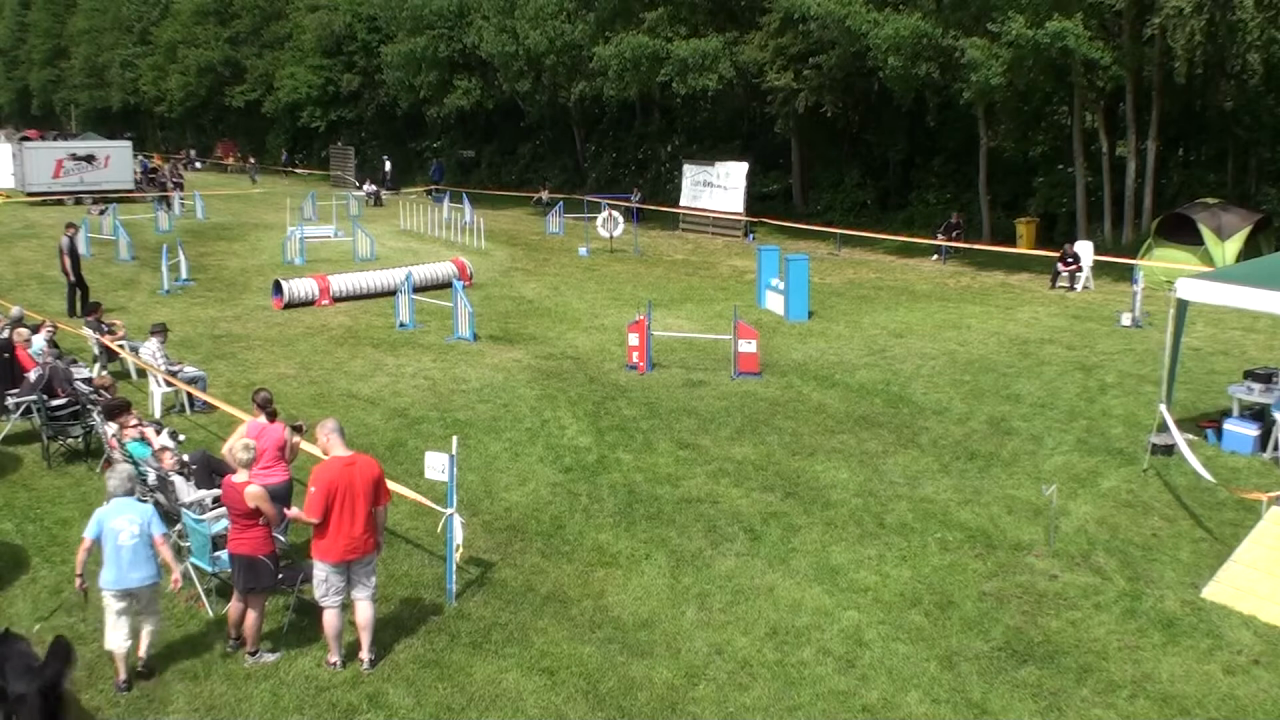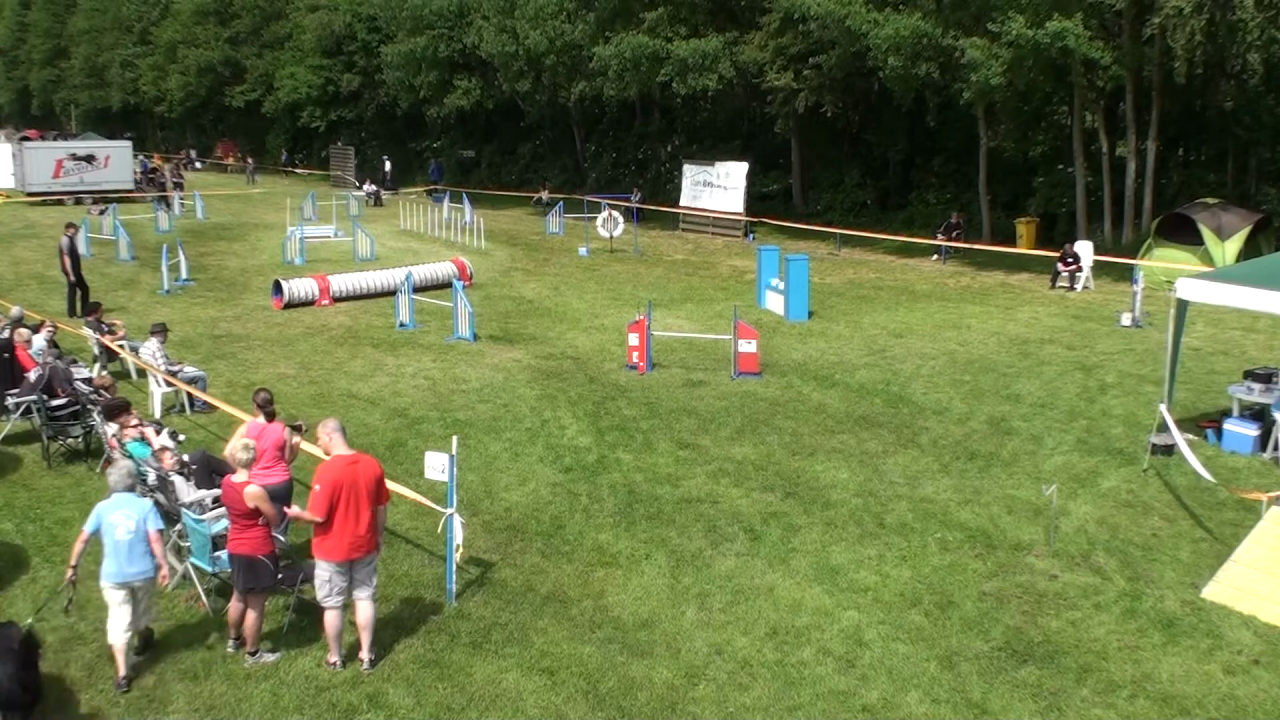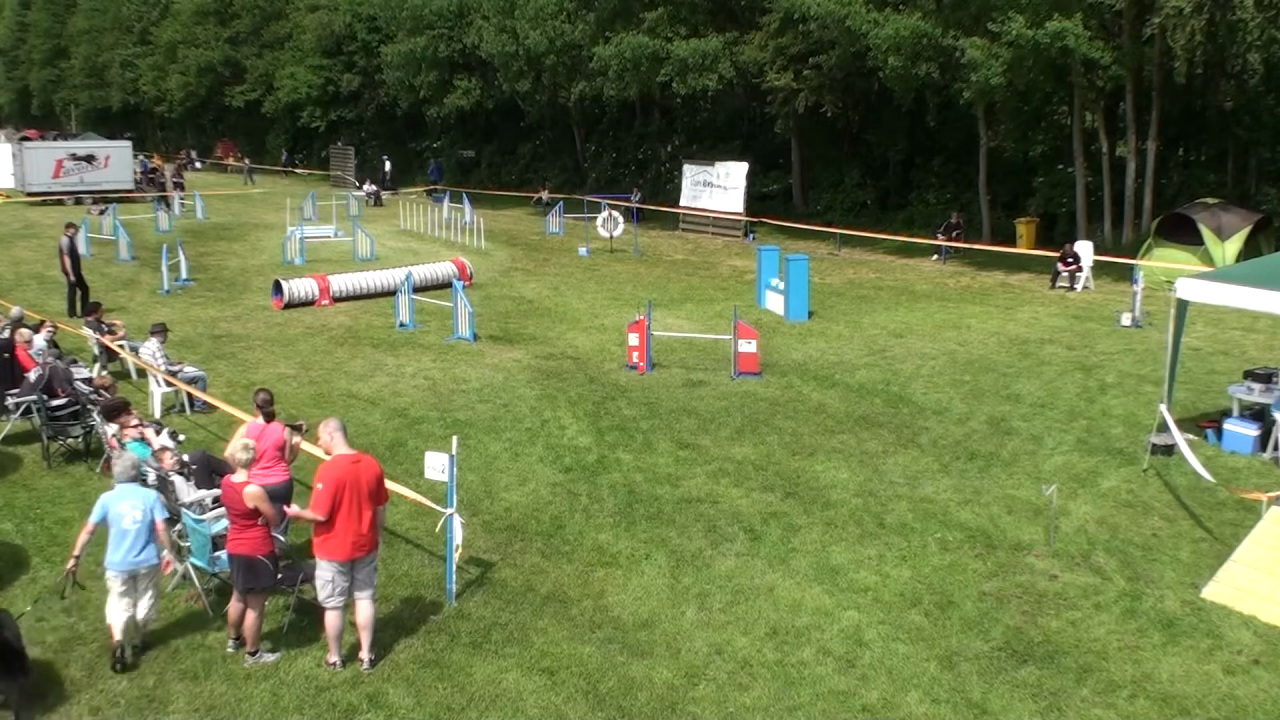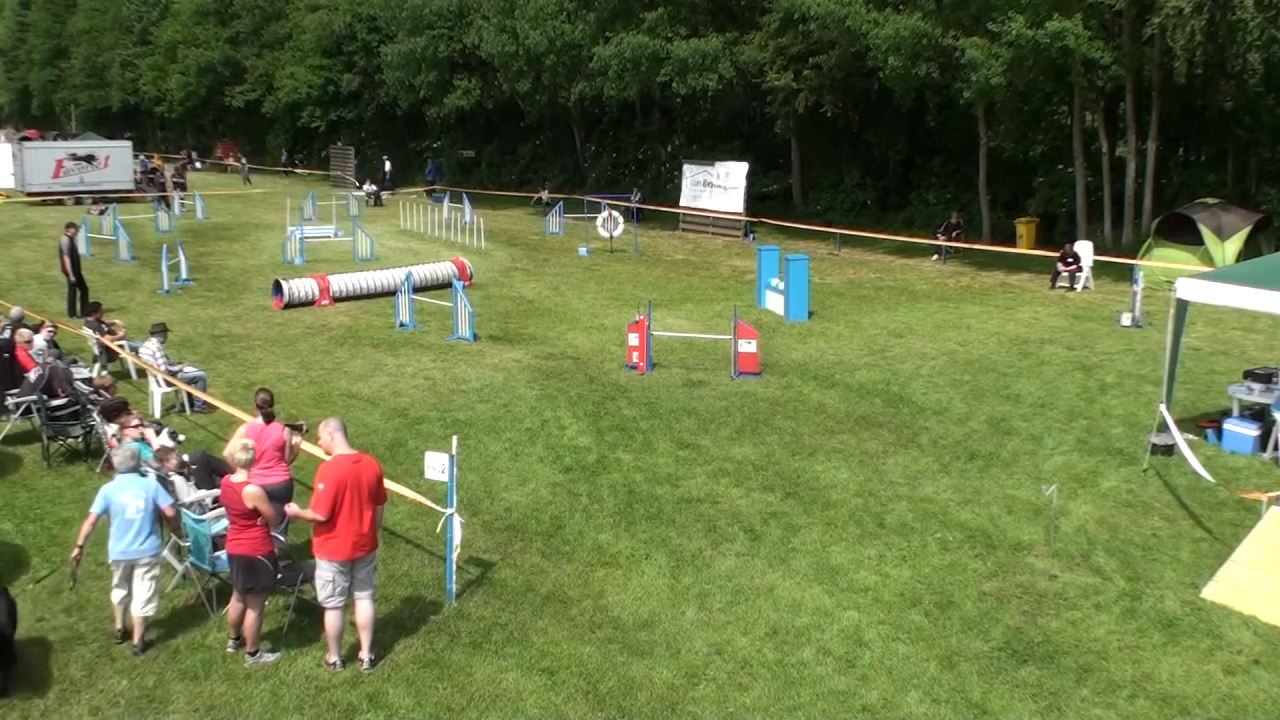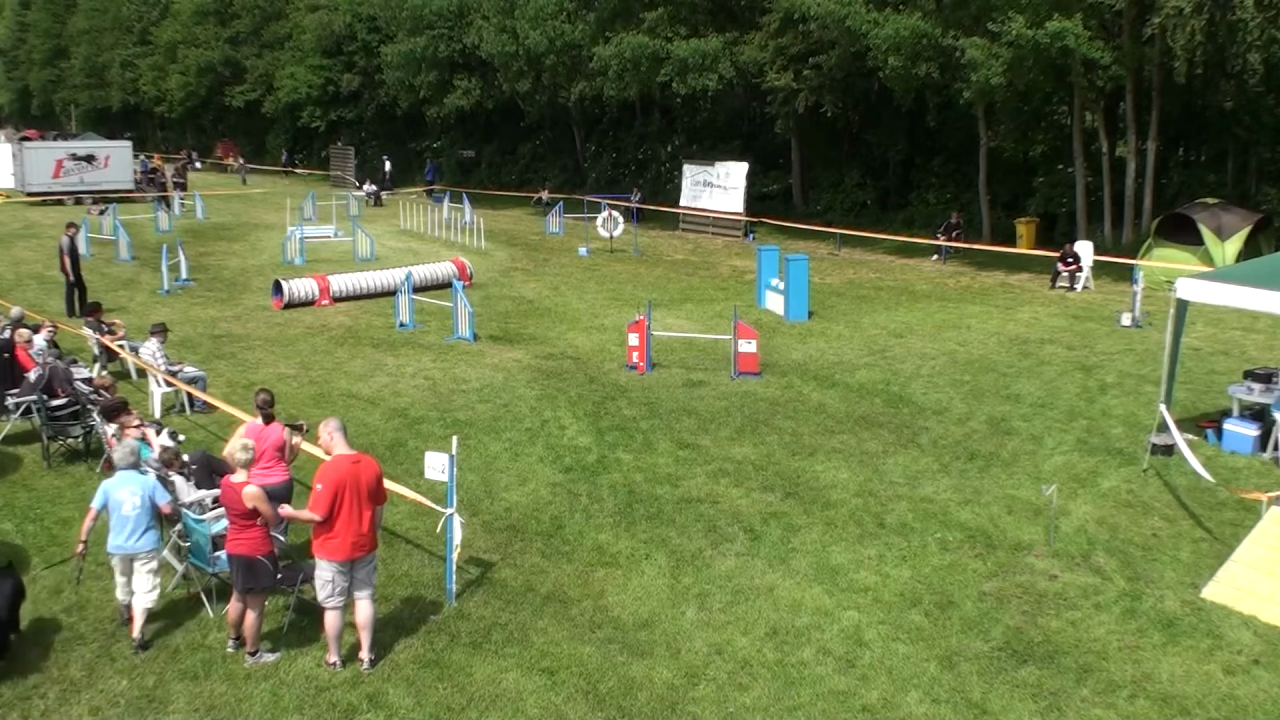
dt=0.2s
person 1, frame 1
left shoulder: (323, 471)
right shoulder: (371, 465)
left elbow: (314, 517)
right elbow: (381, 507)
left wrist: (296, 515)
right wrist: (379, 536)
left hip: (331, 550)
right hip: (364, 546)
left knee: (331, 604)
right knee: (364, 599)
left ankle: (335, 657)
right ankle: (366, 655)
person 1, frame 2
left shoulder: (327, 470)
right shoulder: (372, 464)
left elbow: (318, 516)
right elbow: (381, 507)
left wrist: (297, 514)
right wrist: (378, 536)
left hip: (333, 549)
right hip: (365, 545)
left knee: (332, 605)
right knee: (364, 598)
left ankle: (335, 657)
right ankle: (367, 655)
person 1, frame 3
left shoulder: (329, 469)
right shoulder: (372, 464)
left elbow: (320, 515)
right elbow: (380, 507)
left wrist: (298, 513)
right wrist: (376, 536)
left hip: (334, 548)
right hip: (365, 545)
left knee: (333, 604)
right knee: (365, 598)
left ankle: (335, 657)
right ankle: (366, 655)
person 1, frame 4
left shoulder: (330, 469)
right shoulder: (372, 464)
left elbow: (320, 515)
right elbow: (379, 507)
left wrist: (297, 512)
left hip: (334, 548)
right hip: (364, 545)
left knee: (333, 604)
right knee: (364, 598)
left ankle: (335, 657)
right ankle: (366, 655)
person 1, frame 5
left shoulder: (329, 469)
right shoulder: (371, 464)
left elbow: (318, 515)
right elbow: (378, 507)
left wrist: (292, 513)
left hip: (334, 549)
right hip: (364, 545)
left knee: (333, 604)
right knee: (364, 597)
left ankle: (334, 657)
right ankle: (366, 655)
person 2, frame 1
left shoulder: (226, 482)
right shoulder: (255, 490)
right elbow: (276, 519)
left hip: (235, 547)
right hip: (257, 552)
left knee: (239, 597)
right knee: (255, 605)
left ankle: (233, 640)
right ankle: (252, 654)
person 2, frame 2
left shoulder: (226, 482)
right shoulder: (254, 490)
right elbow: (275, 519)
left hip: (235, 547)
right hip: (257, 552)
left knee: (239, 597)
right knee: (255, 606)
left ankle: (233, 640)
right ankle: (252, 654)
person 2, frame 3
left shoulder: (226, 482)
right shoulder: (253, 490)
right elbow: (275, 519)
left hip: (235, 547)
right hip: (256, 552)
left knee: (239, 596)
right knee: (255, 605)
left ankle: (233, 640)
right ankle: (252, 654)
person 2, frame 4
left shoulder: (225, 482)
right shoulder: (253, 491)
right elbow: (274, 519)
left hip: (234, 547)
right hip: (256, 552)
left knee: (239, 597)
right knee: (255, 606)
left ankle: (233, 640)
right ankle: (253, 654)
person 2, frame 5
left shoulder: (225, 482)
right shoulder: (253, 491)
right elbow: (274, 519)
left hip: (234, 547)
right hip: (256, 553)
left knee: (239, 596)
right knee: (255, 606)
left ankle: (233, 639)
right ankle: (253, 654)
person 3, frame 1
left shoulder: (101, 514)
right shoulder: (147, 510)
left elbow: (85, 547)
right elbow: (160, 543)
left wrist: (79, 575)
right wrist: (175, 569)
left hip: (113, 582)
right hip: (146, 578)
left knee: (118, 628)
right knee: (148, 616)
left ankle: (122, 678)
right ankle: (142, 657)
person 3, frame 2
left shoulder: (102, 508)
right shoulder: (146, 506)
left elbow: (82, 539)
right elbow: (155, 539)
left wrist: (72, 566)
right wrist: (163, 565)
left hip: (113, 575)
right hip: (143, 571)
left knee: (119, 622)
right knee: (142, 611)
left ankle: (122, 675)
right ankle: (143, 640)
person 3, frame 3
left shoulder: (107, 499)
right shoulder: (150, 496)
left elbow: (88, 530)
right elbow: (161, 528)
left wrist: (75, 557)
right wrist: (167, 552)
left hip: (117, 563)
right hip: (147, 561)
left knee: (118, 605)
right knee: (144, 603)
left ankle: (118, 643)
right ankle: (139, 643)
person 3, frame 4
left shoulder: (108, 489)
right shoulder: (151, 485)
left elbow: (91, 520)
right elbow: (170, 512)
left wrist: (79, 546)
right wrist: (175, 527)
left hip: (119, 552)
right hip: (148, 551)
left knee: (120, 589)
right knee: (143, 595)
left ankle: (119, 629)
right ankle: (138, 641)
person 3, frame 5
left shoulder: (107, 485)
right shoulder: (150, 482)
left elbow: (92, 516)
right elbow: (167, 510)
left wrist: (83, 541)
right wrist: (172, 515)
left hip: (118, 546)
right hip: (146, 546)
left knee: (123, 585)
right knee: (144, 590)
left ankle: (126, 615)
right ankle: (137, 636)
